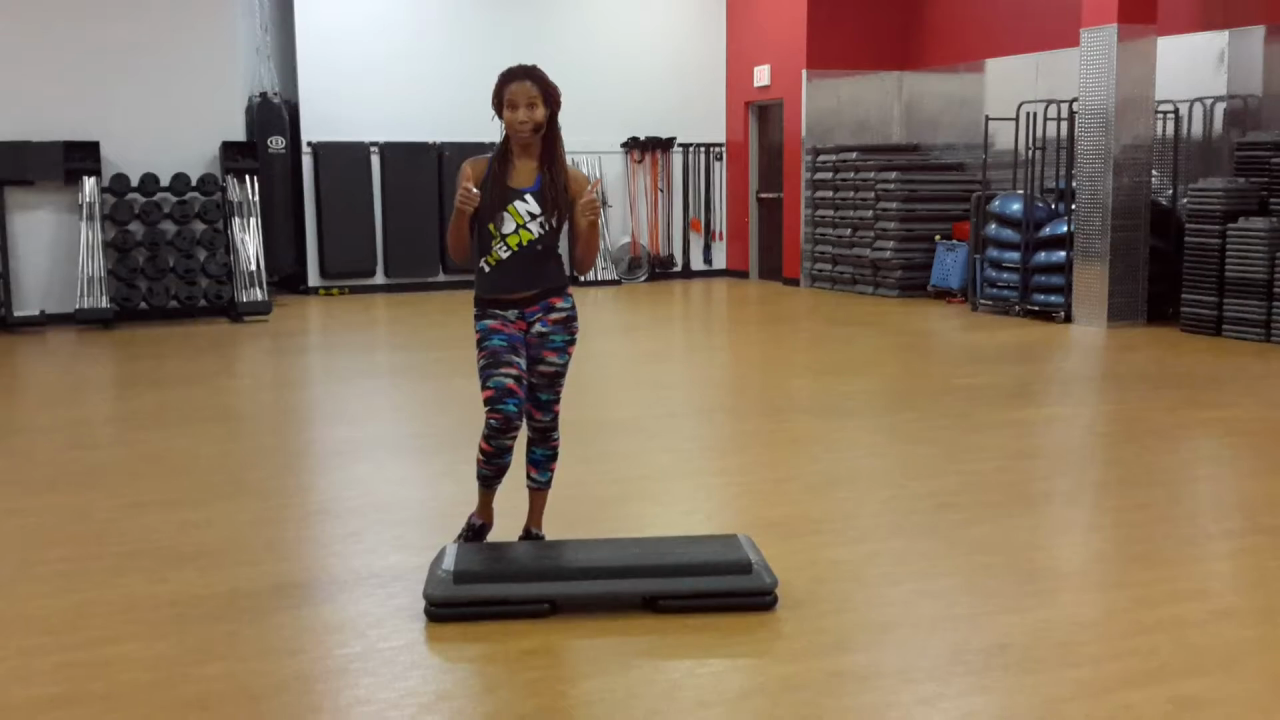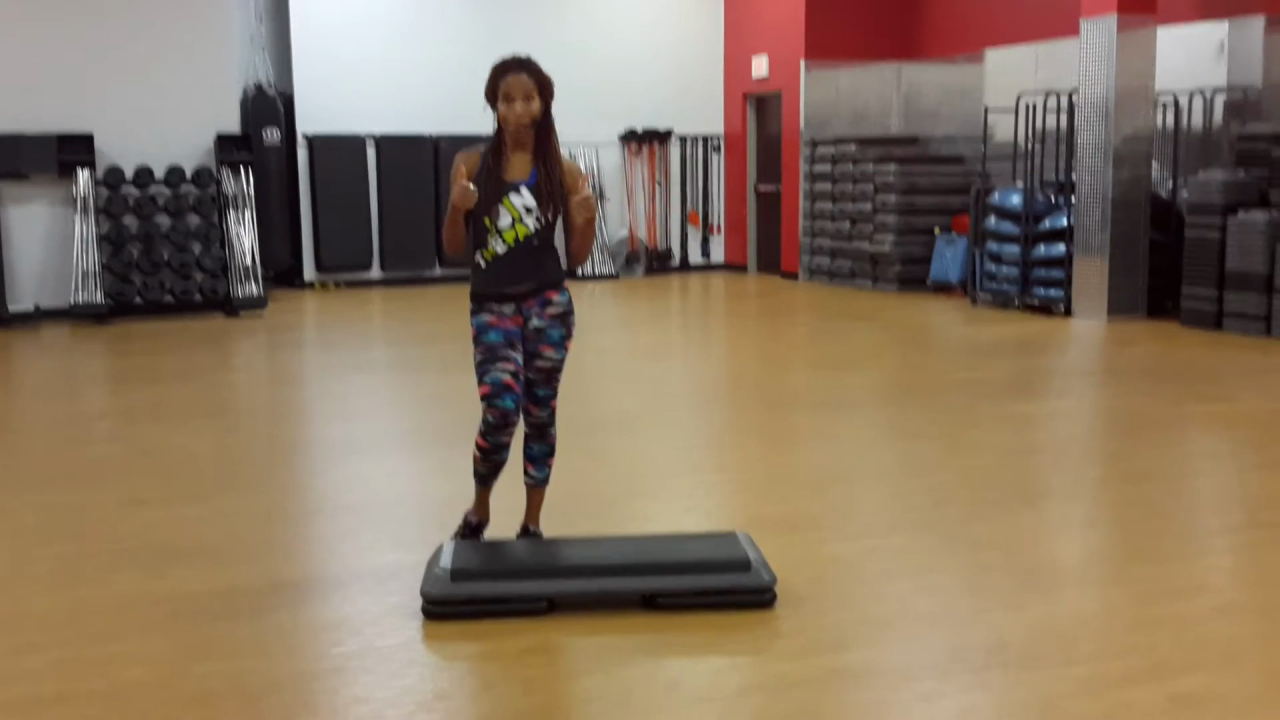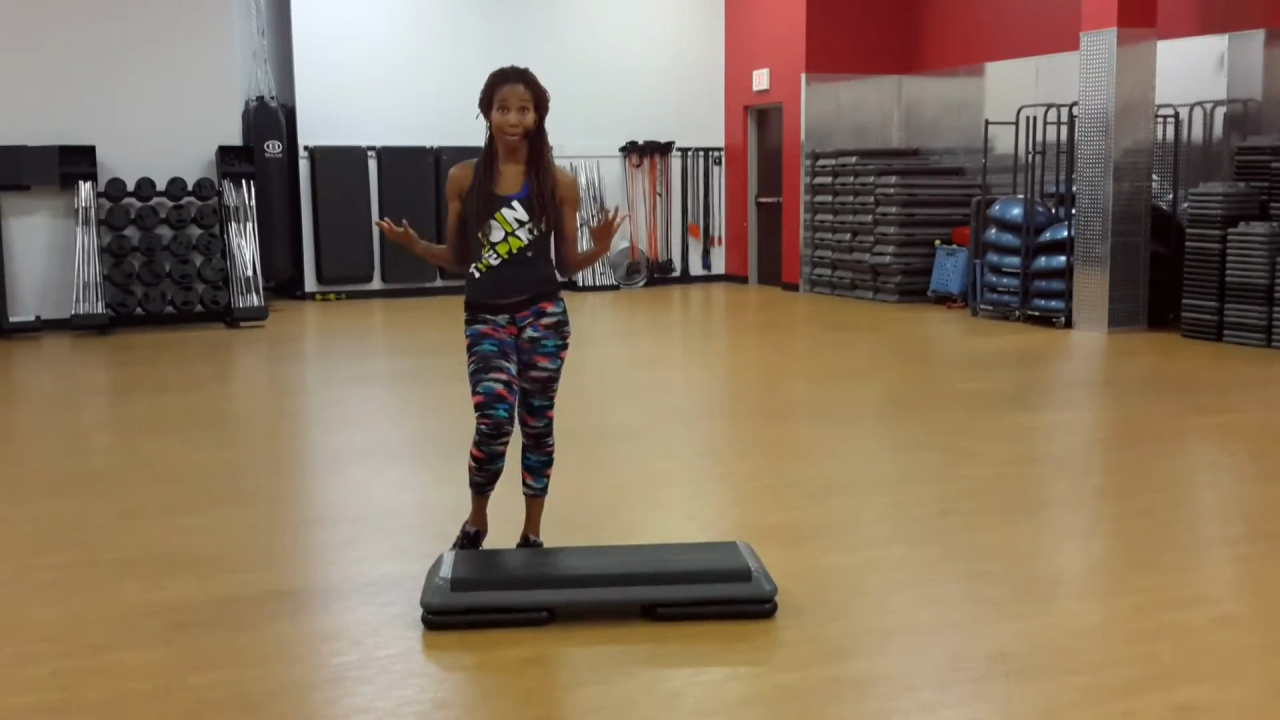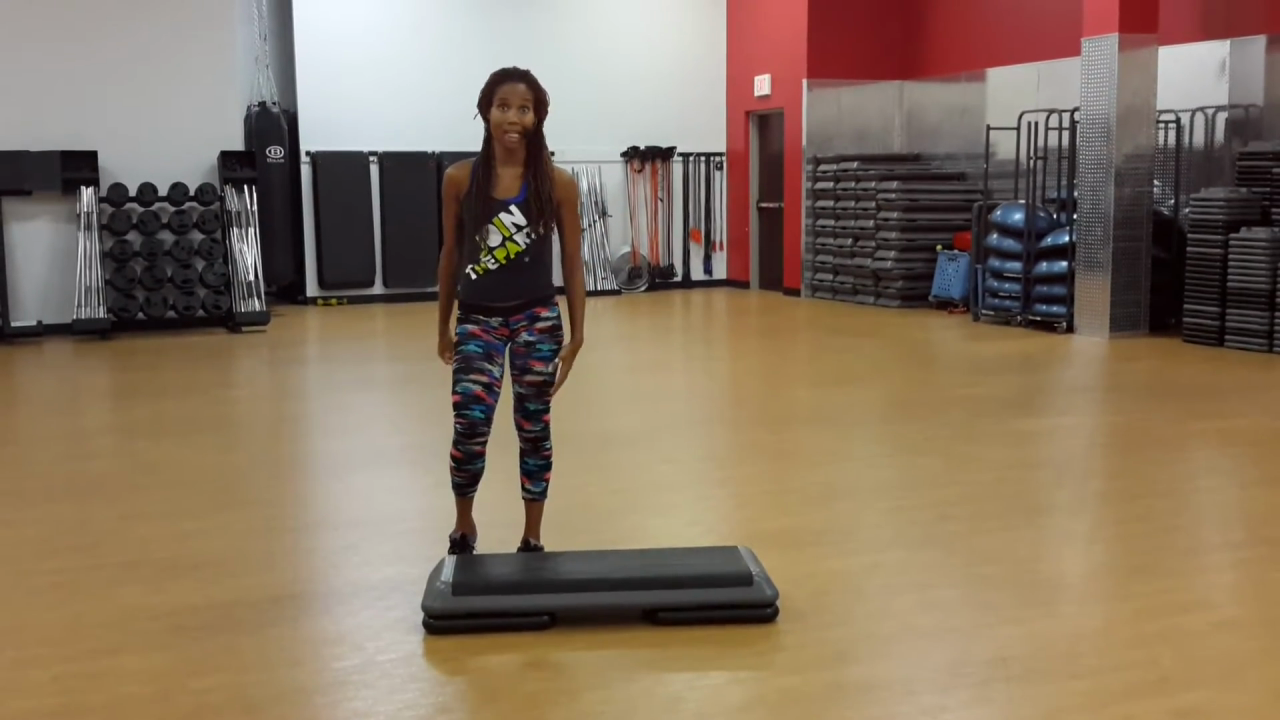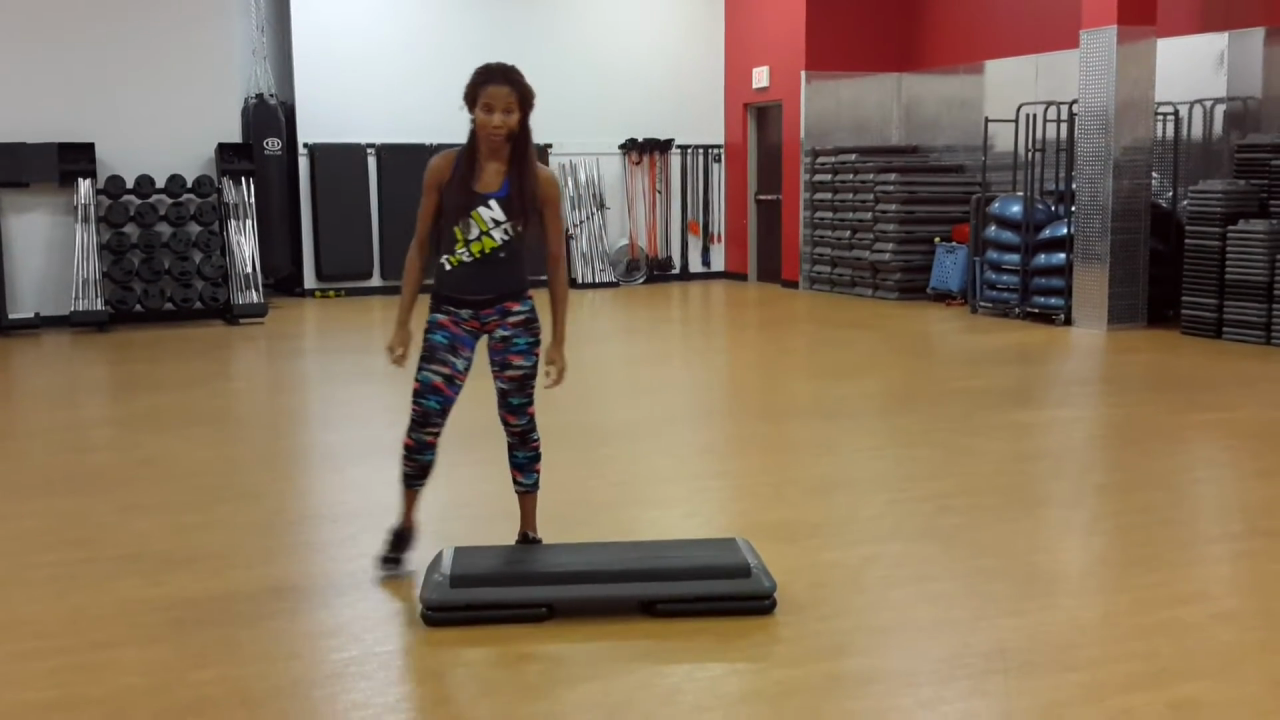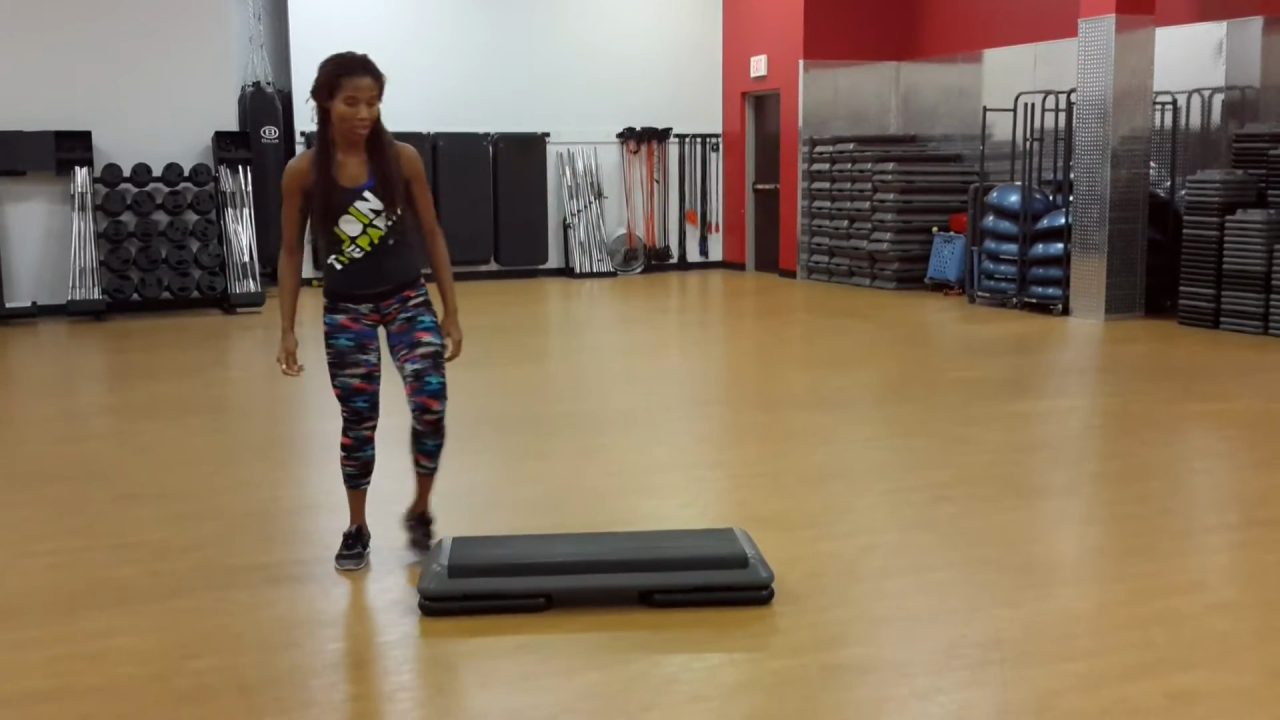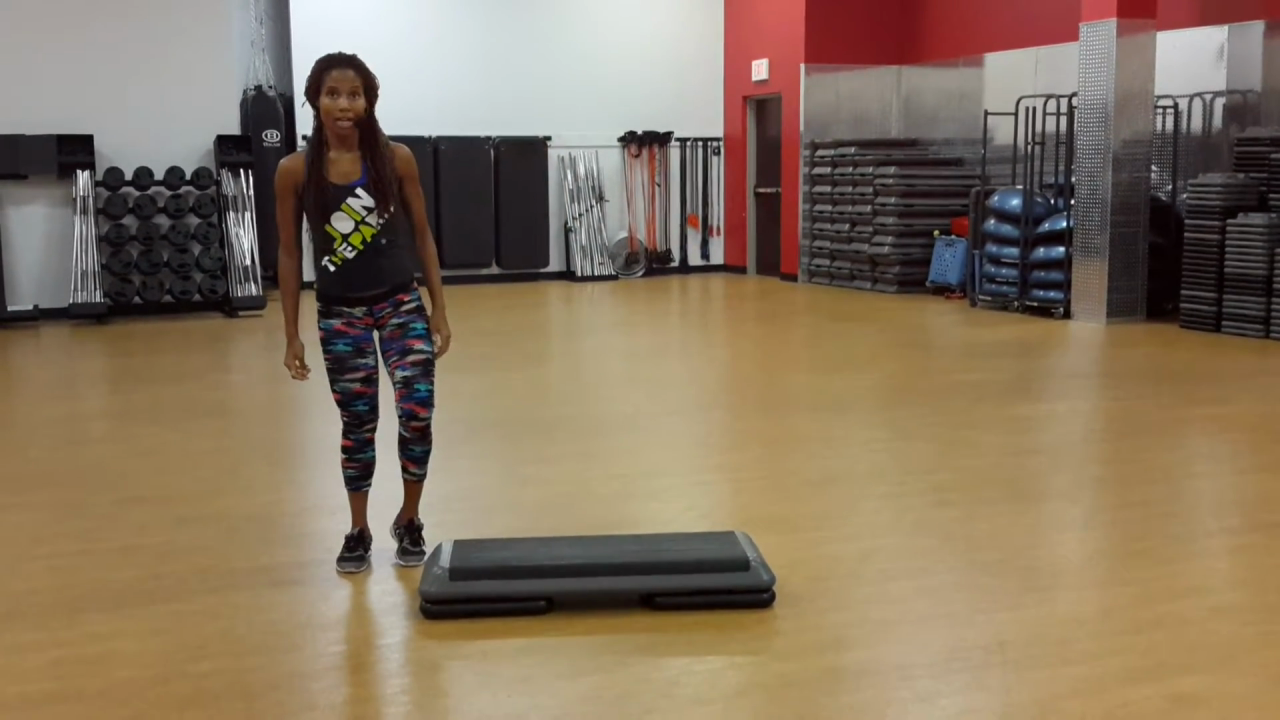
dt=0.7s
person 1, frame 1
left shoulder: (570, 179)
right shoulder: (478, 171)
left elbow: (582, 264)
right elbow: (460, 255)
left wrist: (591, 223)
right wrist: (460, 211)
left hip: (552, 311)
right hip: (495, 313)
left knee: (543, 419)
right knee: (504, 414)
left ankle: (534, 526)
right ankle: (482, 512)
person 1, frame 2
left shoulder: (564, 172)
right shoulder: (471, 165)
left elbow: (576, 257)
right elbow: (455, 250)
left wrist: (586, 221)
right wrist: (456, 209)
left hip: (548, 306)
right hip: (492, 307)
left knee: (540, 414)
right knee: (501, 410)
left ankle: (532, 523)
right ankle: (479, 509)
person 1, frame 3
left shoulder: (559, 182)
right shoulder: (463, 178)
left elbow: (566, 262)
right elbow: (455, 257)
left wrist: (597, 250)
right wrist: (414, 244)
left hip: (544, 315)
right hip: (486, 317)
left knee: (537, 424)
right knee: (494, 422)
left ankle: (532, 534)
right ankle: (476, 521)
person 1, frame 4
left shoulder: (557, 182)
right shoulder: (460, 178)
left elbow: (572, 262)
right elbow: (450, 255)
left wrist: (576, 336)
right wrist: (443, 327)
left hip: (537, 318)
right hip: (478, 319)
left knee: (534, 429)
right knee: (470, 426)
left ankle: (532, 539)
right ankle: (463, 529)
person 1, frame 5
left shoulder: (540, 179)
right shoulder: (443, 168)
left elbow: (555, 262)
right elbow: (421, 246)
left wrist: (559, 340)
right wrist: (403, 321)
left hip: (512, 311)
right hip: (450, 311)
left knee: (519, 423)
right knee: (425, 418)
left ankle: (529, 533)
right ankle: (405, 524)
person 1, frame 6
left shoulder: (403, 159)
right shoulder: (303, 171)
left elbow: (432, 235)
right elbow: (291, 252)
left wrist: (451, 311)
right wrist: (287, 330)
left hip: (407, 299)
right hip: (345, 309)
left knee: (430, 406)
right knee: (357, 420)
left ankle: (420, 512)
right ankle: (357, 528)
person 1, frame 7
left shoulder: (396, 158)
right shoulder: (295, 170)
left elbow: (420, 233)
right elbow: (289, 252)
left wrist: (439, 305)
right wrist: (291, 334)
left hip: (401, 302)
right hip: (339, 312)
left knee: (417, 414)
right knee: (357, 423)
left ankle: (409, 521)
right ankle: (358, 531)
